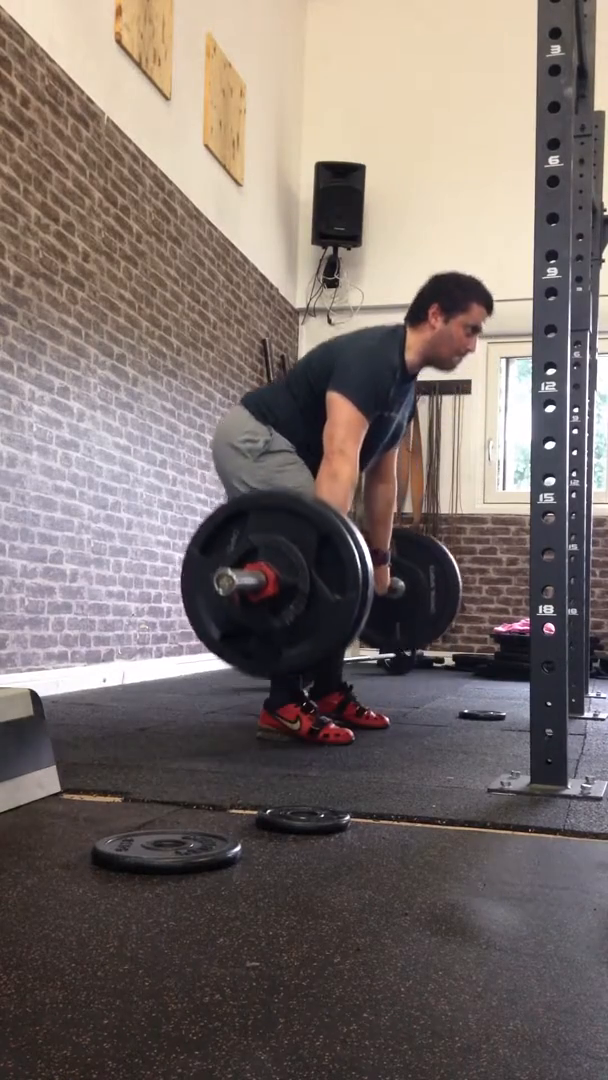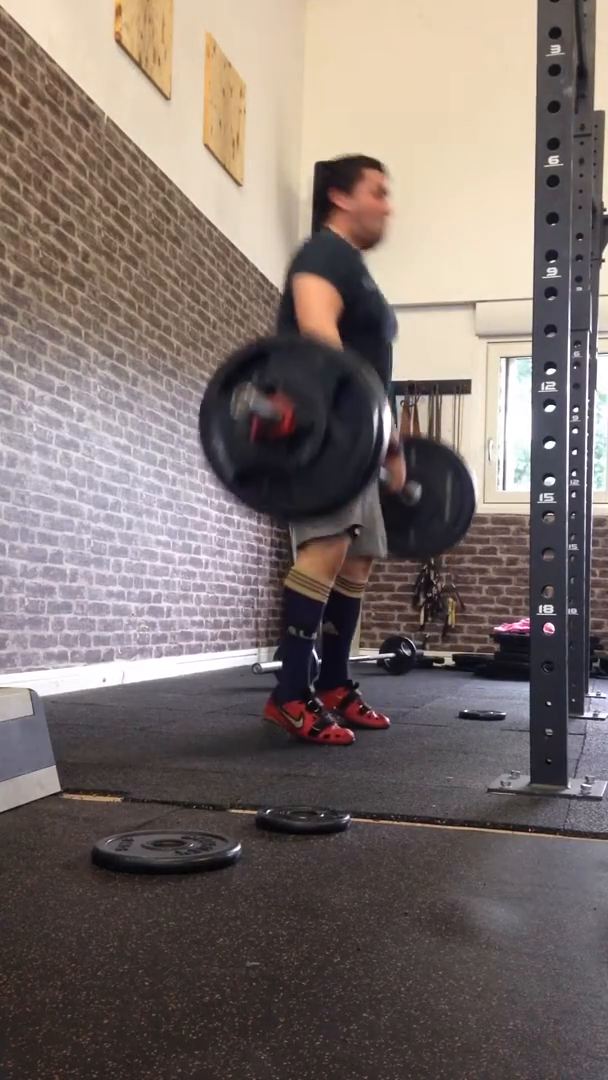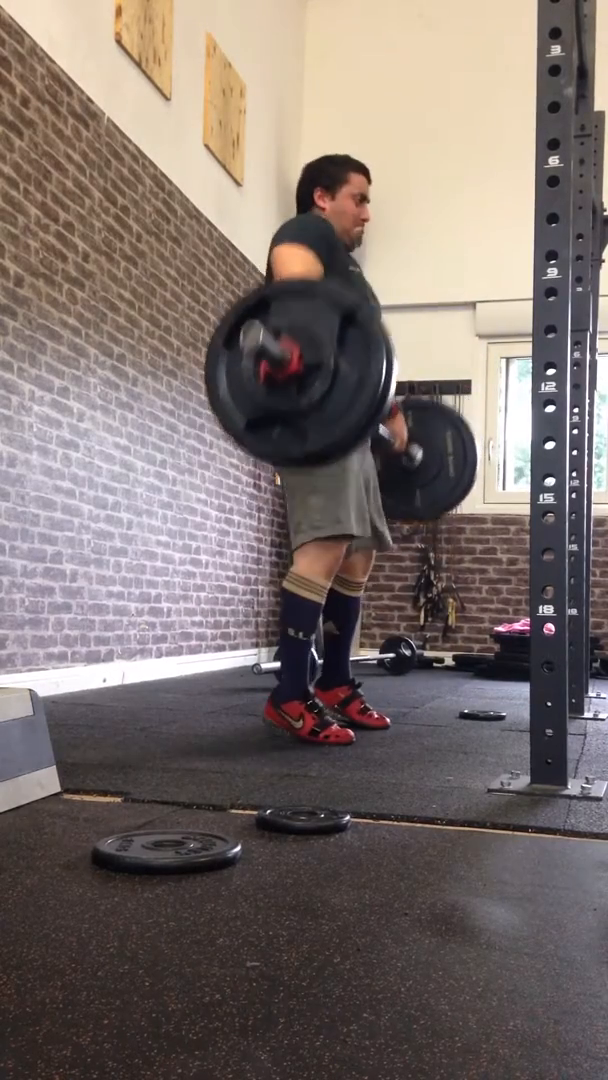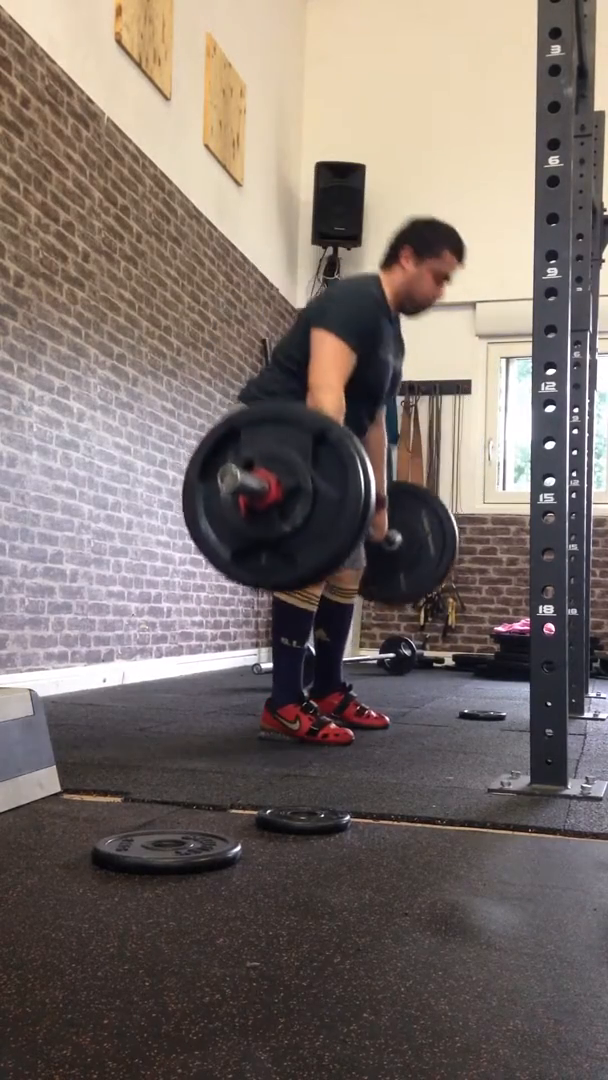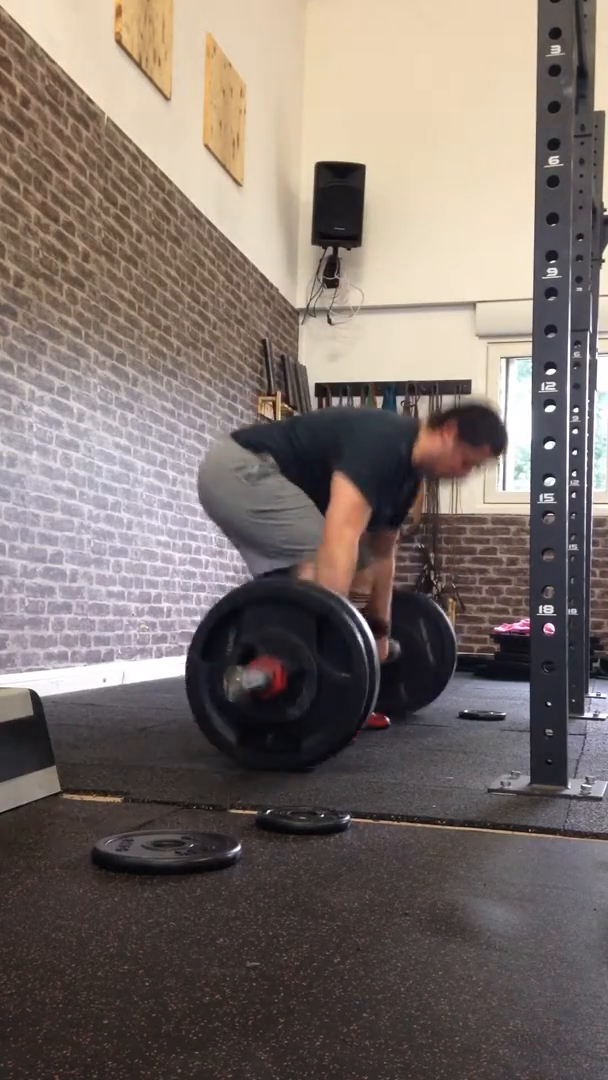
dt=0.4s
person 1, frame 1
left shoulder: (404, 380)
right shoulder: (370, 360)
left elbow: (382, 475)
right elbow: (340, 459)
left wrist: (380, 558)
left hip: (287, 451)
right hip: (255, 440)
left ankle: (329, 693)
right ankle: (284, 706)
person 1, frame 2
left shoulder: (354, 269)
right shoulder: (323, 252)
left elbow: (371, 368)
right elbow: (317, 327)
left wrist: (391, 452)
left knee: (358, 558)
right knee: (325, 546)
left ankle: (334, 688)
right ankle: (291, 697)
person 1, frame 3
left shoulder: (339, 257)
right shoulder: (307, 233)
right elbow: (291, 272)
left wrist: (390, 409)
left knee: (358, 551)
right knee: (327, 544)
left ankle: (335, 686)
right ankle: (288, 699)
person 1, frame 4
left shoulder: (390, 329)
right shoulder: (356, 301)
left elbow: (371, 423)
right elbow: (325, 387)
left wrist: (378, 502)
left knee: (346, 565)
left ankle: (328, 692)
right ankle: (284, 706)
person 1, frame 5
left shoulder: (406, 473)
right shoulder: (383, 447)
left elbow: (383, 555)
right elbow: (339, 541)
left wrist: (380, 629)
left hip: (262, 476)
right hip: (237, 467)
left knee: (362, 573)
right knee: (320, 564)
